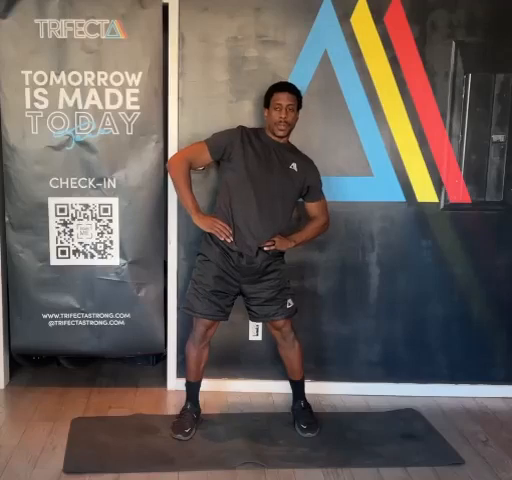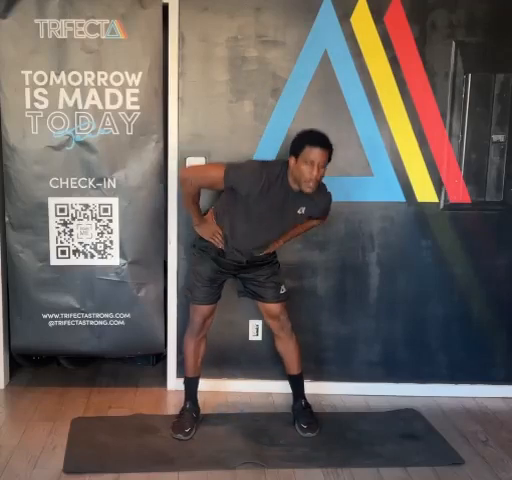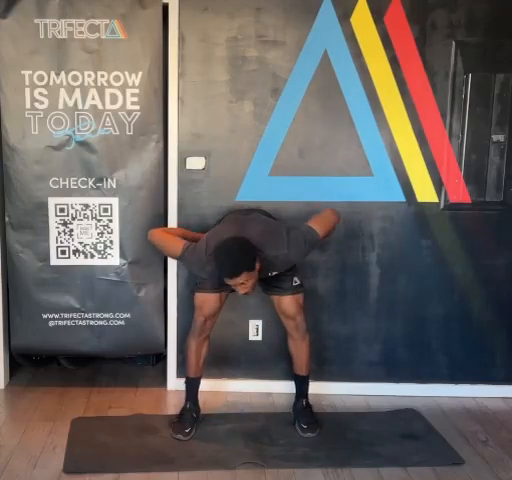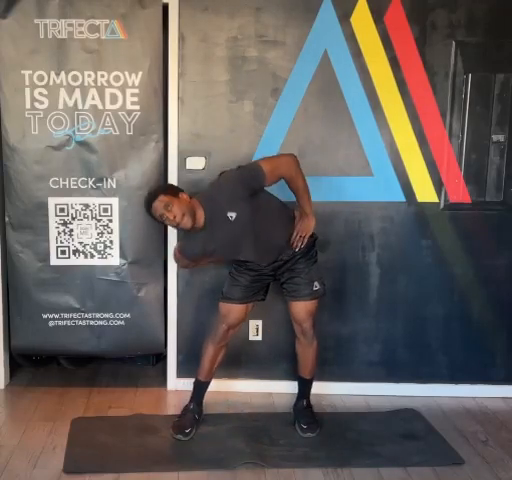
dt=0.7s
person 1, frame 1
left shoulder: (304, 167)
right shoulder: (237, 139)
left elbow: (321, 218)
right elbow: (177, 163)
left wrist: (291, 240)
right wrist: (198, 216)
left hip: (268, 264)
right hip: (220, 256)
left knee: (285, 331)
right knee: (202, 331)
left ankle: (300, 403)
right ankle: (191, 406)
person 1, frame 2
left shoulder: (319, 199)
right shoulder: (256, 175)
right elbow: (189, 176)
left wrist: (278, 240)
right wrist: (198, 221)
left hip: (260, 258)
right hip: (215, 251)
left knee: (280, 323)
right knee: (199, 323)
left ankle: (300, 402)
right ankle: (190, 405)
person 1, frame 3
left shoulder: (285, 249)
right shoulder: (204, 261)
left elbow: (331, 214)
right elbow: (155, 235)
right wrist: (198, 239)
left hip: (275, 258)
left knee: (295, 321)
right knee: (203, 321)
left ankle: (302, 402)
right ankle: (190, 405)
person 1, frame 4
left shoulder: (228, 188)
right shoulder: (192, 244)
left elbow: (287, 162)
right elbow: (182, 260)
left wrist: (307, 215)
right wrist: (221, 254)
left hip: (295, 253)
right hip: (249, 264)
left knee: (304, 327)
right knee: (223, 329)
left ankle: (303, 403)
right ankle: (194, 406)
